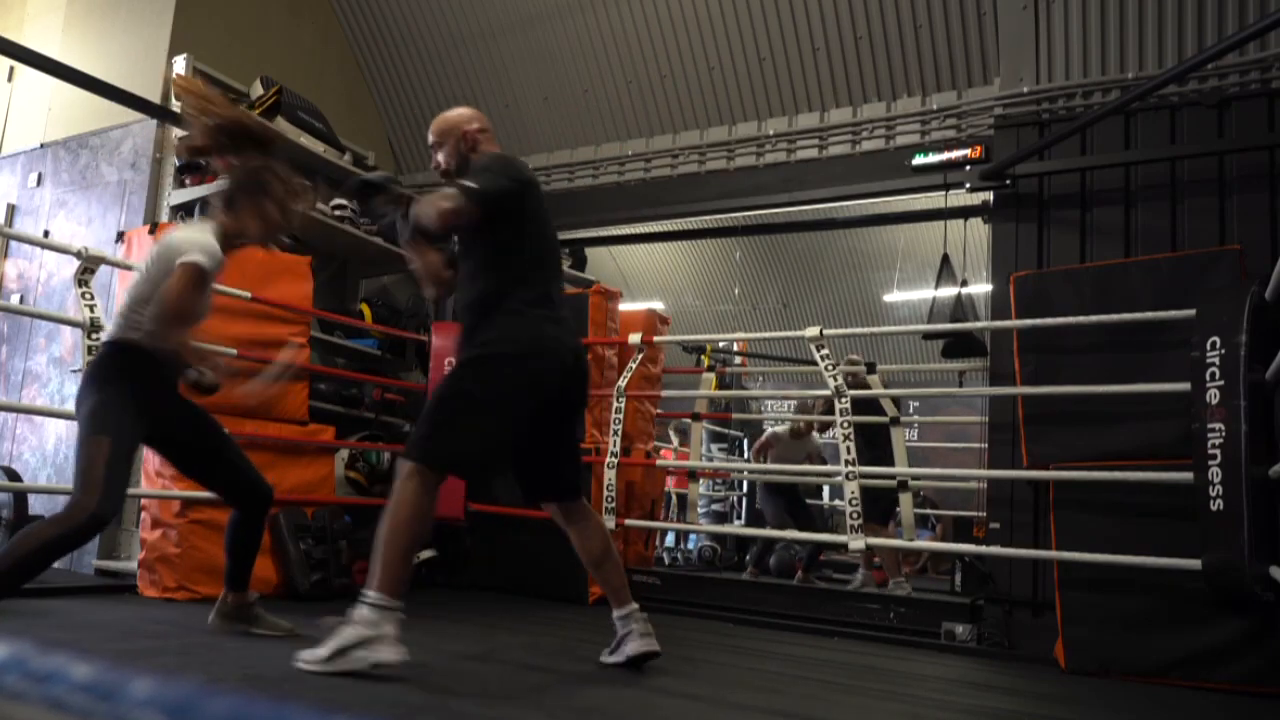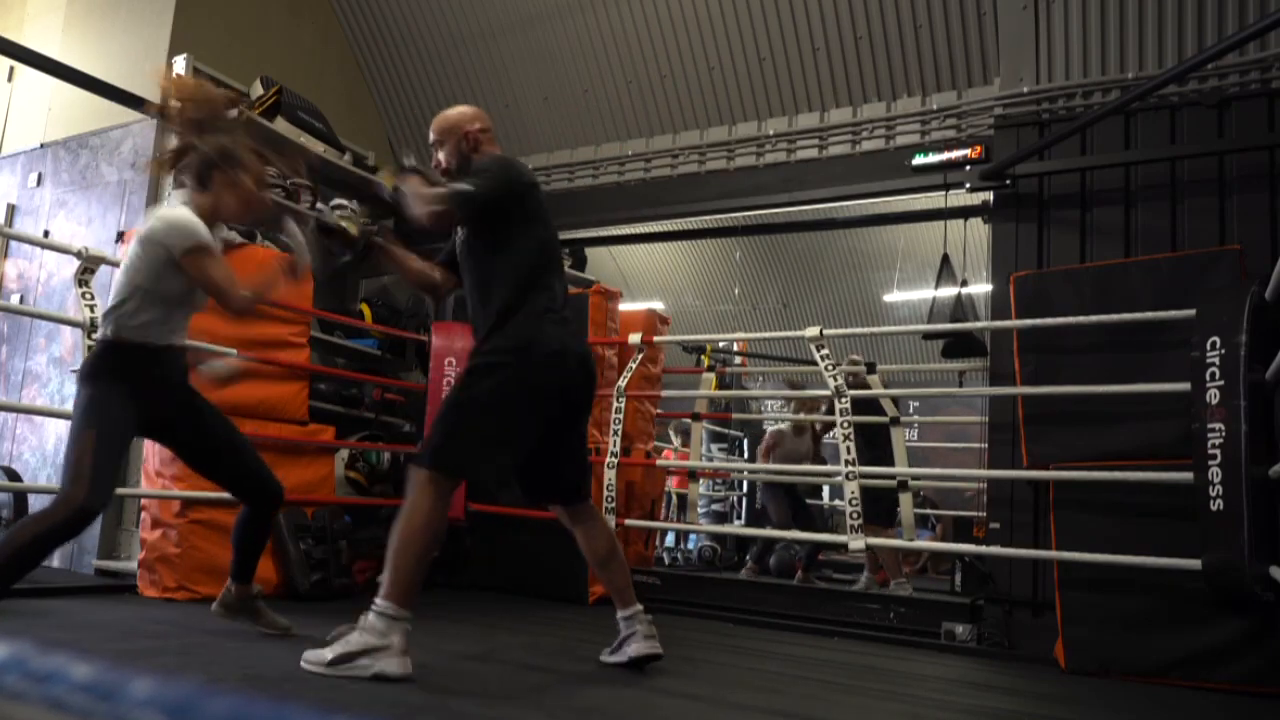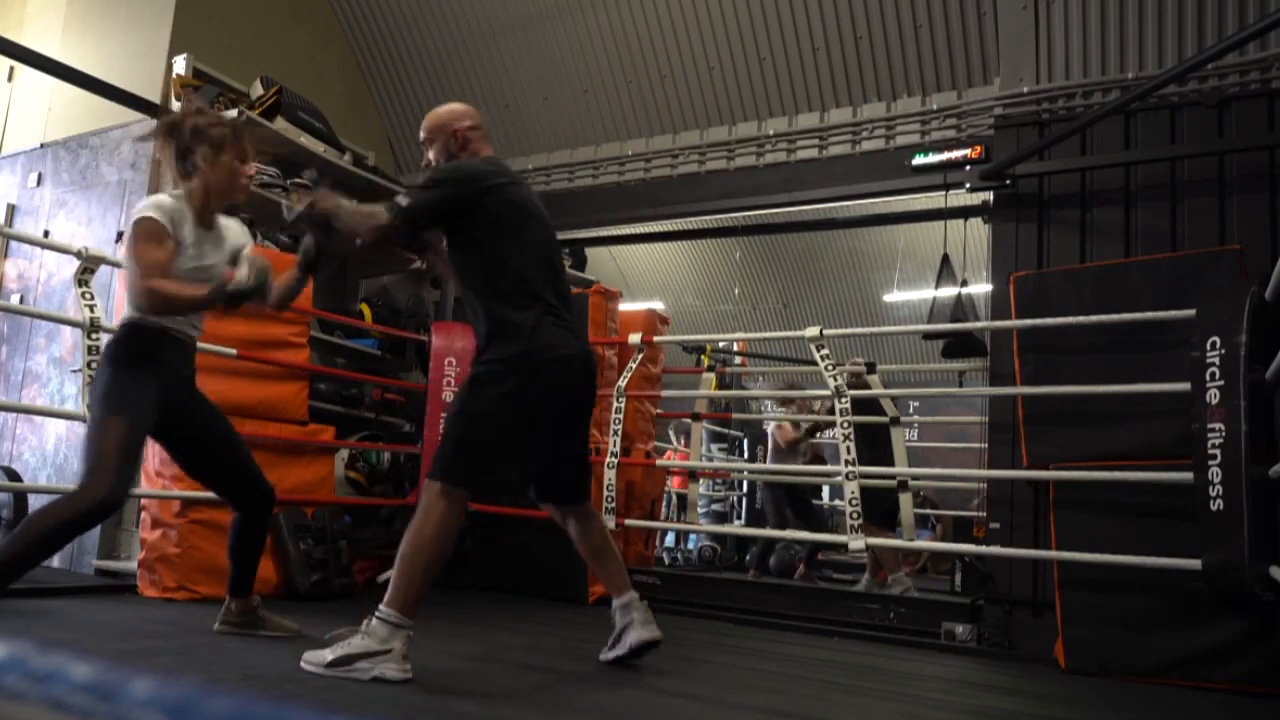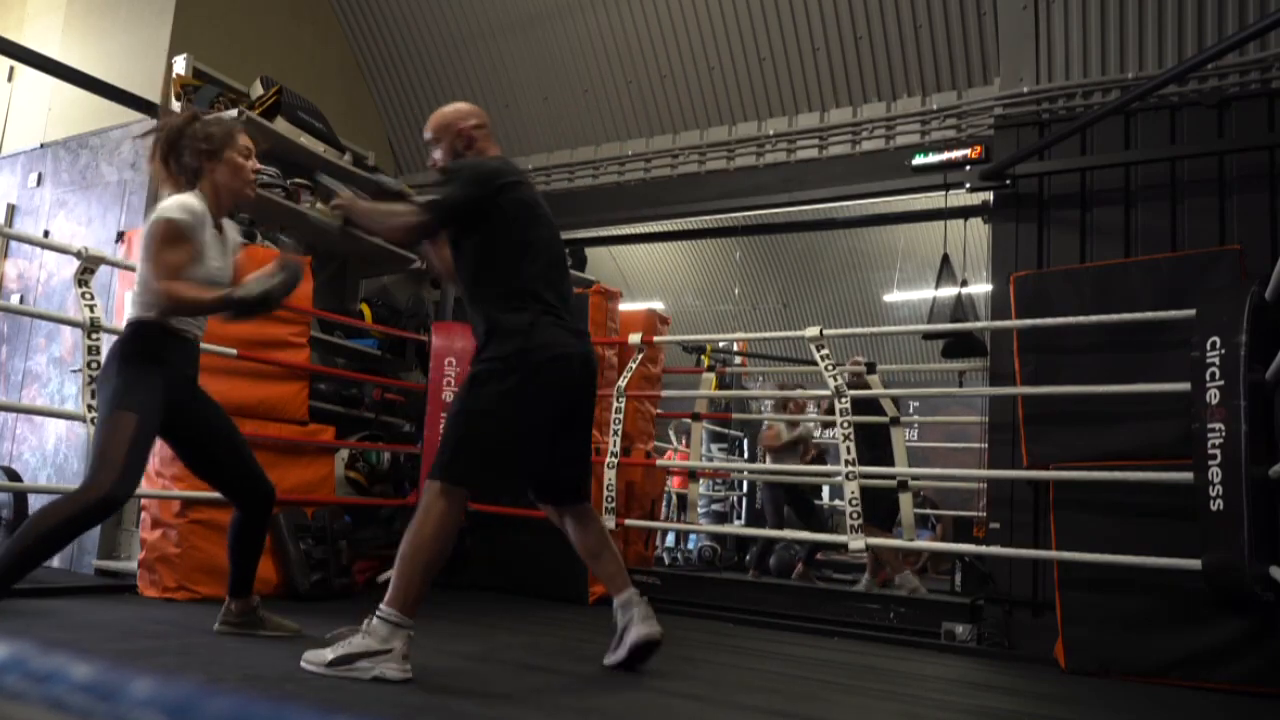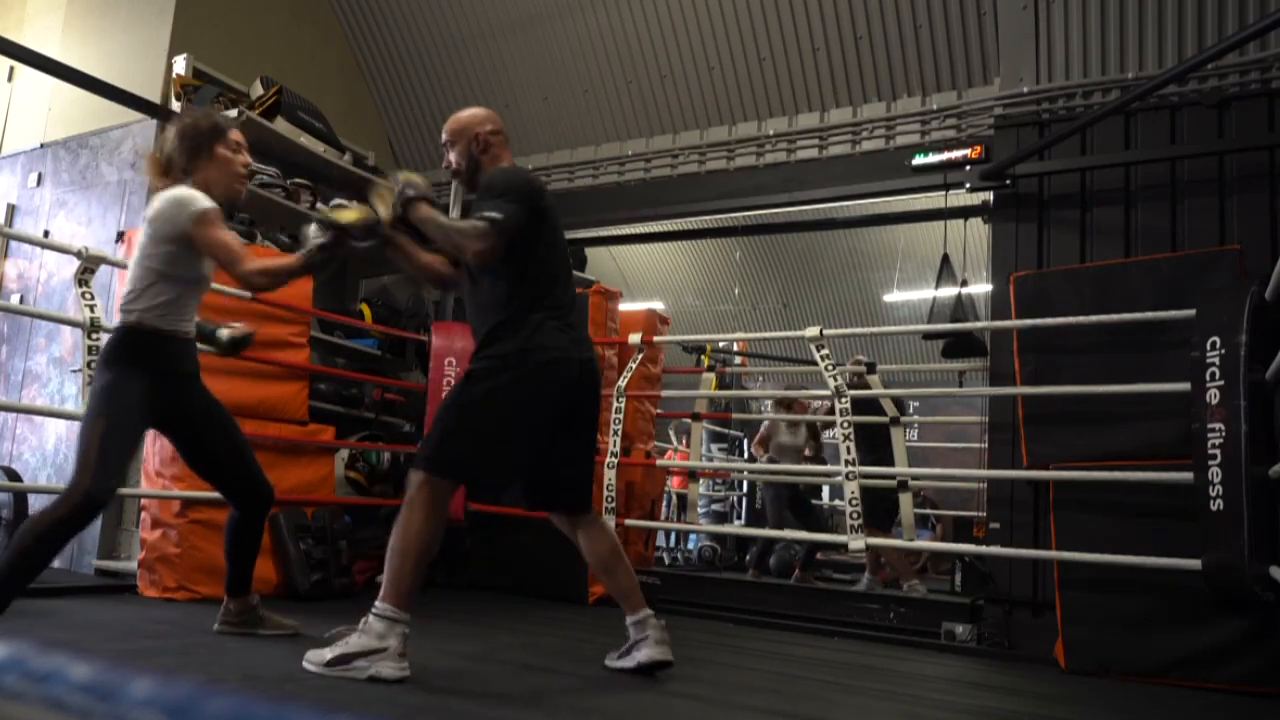
dt=0.1s
person 1, frame 1
left shoulder: (503, 169)
right shoulder: (488, 210)
left elbow: (443, 212)
right elbow: (441, 280)
left wrist: (417, 216)
right wrist: (411, 235)
left hip: (510, 355)
right hip: (557, 359)
left knee: (418, 471)
right knee: (565, 501)
left ankle: (375, 627)
right ankle: (633, 627)
person 1, frame 2
left shoulder: (502, 172)
right shoulder: (483, 215)
left elbow: (431, 211)
right elbow: (438, 282)
left wrist: (408, 188)
right wrist: (378, 240)
left hip: (521, 358)
right hip: (565, 362)
left knee: (430, 478)
right knee: (571, 502)
left ankle: (382, 636)
right ankle: (636, 628)
person 1, frame 3
left shoulder: (469, 178)
right shoulder: (496, 191)
left elbow: (381, 227)
right elbow: (478, 272)
left wrist: (323, 203)
right wrist: (426, 229)
left hip: (524, 360)
right hip: (568, 361)
left knee: (445, 490)
right knee: (567, 502)
left ankle: (383, 642)
right ankle: (632, 617)
person 1, frame 4
left shoulder: (481, 175)
right shoulder: (506, 191)
left elbow: (407, 224)
right elbow: (467, 276)
left wrist: (346, 204)
right wrist: (431, 240)
left hip: (522, 359)
right hip: (568, 360)
left knee: (445, 489)
right knee: (566, 503)
left ankle: (385, 641)
right ankle: (634, 615)
person 1, frame 5
left shoulder: (510, 184)
right shoulder: (516, 196)
left elbow: (476, 247)
right elbow: (449, 276)
left wrist: (416, 209)
right wrist: (391, 234)
left hip: (521, 362)
right hip: (571, 367)
left knee: (429, 482)
right knee: (572, 510)
left ankle: (381, 639)
right ankle: (646, 632)
person 2, frame 1
left shoulder: (209, 239)
right shoulder: (201, 247)
right elbow: (166, 332)
right wrist: (229, 383)
left hip: (159, 391)
right hip: (120, 385)
left knee: (254, 497)
right knee: (91, 514)
left ankle: (235, 604)
person 2, frame 2
left shoulder: (193, 224)
right shoulder: (179, 225)
right elbow: (237, 303)
right wrist: (291, 262)
left hip: (167, 384)
right hip: (118, 379)
left knee: (265, 491)
right knee: (78, 507)
left ankle: (240, 596)
person 2, frame 3
left shoulder: (234, 232)
right shoulder: (157, 211)
left elbow: (270, 299)
right elbow: (148, 291)
left wrist: (309, 253)
right wrist: (224, 293)
left hip: (177, 378)
right hip: (135, 366)
left knee: (257, 496)
right knee: (100, 496)
left ankle: (240, 607)
person 2, frame 4
left shoulder: (226, 231)
right shoulder: (180, 210)
left elbow: (240, 303)
right elbow: (166, 295)
left wrist: (280, 274)
right wrist: (240, 296)
left hip: (181, 375)
right hip: (142, 365)
left knee: (258, 495)
right knee: (104, 493)
left ankle: (240, 606)
person 2, frame 5
left shoulder: (203, 214)
right shoulder: (182, 203)
right elbow: (248, 272)
left wrist: (213, 332)
right wrist: (317, 252)
left hip: (179, 373)
right hip: (133, 365)
left knee: (255, 494)
right knee: (88, 495)
left ankle: (240, 607)
person 3, frame 1
left shoulder: (852, 393)
left hip: (876, 468)
right hip: (889, 467)
left knee: (873, 525)
right knee: (873, 524)
left ankle: (898, 584)
right ankle: (865, 576)
person 3, frame 2
left shoulder: (853, 393)
left hip: (877, 468)
right hip: (890, 467)
left knee: (875, 527)
right knee: (875, 525)
left ankle: (899, 585)
right ankle: (869, 579)
person 3, frame 3
left shoulder: (853, 394)
right shoulder: (882, 395)
left hip: (877, 469)
right hip: (893, 468)
left knee: (873, 526)
right knee: (880, 528)
left ankle: (898, 579)
right ankle: (870, 582)
person 3, frame 4
left shoulder: (853, 393)
left elbow: (829, 416)
left hip: (876, 469)
right hip: (892, 469)
left knee: (873, 528)
right knee: (877, 528)
left ankle: (905, 580)
right ankle: (870, 582)
person 3, frame 5
left shoulder: (854, 394)
right shoulder: (887, 395)
left elbow: (828, 417)
left hip: (878, 470)
right hip: (893, 469)
left knee: (875, 530)
right knee: (876, 529)
left ankle: (912, 584)
right ankle: (871, 581)
person 4, frame 1
left shoulder: (811, 441)
right shoulder: (776, 434)
left elbow: (818, 466)
right elbow: (755, 452)
left hip: (792, 490)
right hip: (771, 488)
left knee: (816, 533)
right knee: (779, 526)
left ankle: (803, 574)
right ankle: (752, 570)
person 4, frame 2
left shoulder: (810, 433)
right shoulder: (779, 432)
left elbow: (812, 460)
right elbow: (762, 455)
left hip: (791, 489)
right hip: (772, 487)
left knee: (816, 533)
right knee: (783, 525)
left ankle: (804, 573)
right ankle: (752, 567)
person 4, frame 3
left shoulder: (803, 427)
right shoulder: (779, 423)
right elbow: (787, 443)
left wrist: (812, 458)
right wrist: (812, 429)
left hip: (794, 484)
right hip: (773, 483)
left knee: (817, 528)
right knee: (778, 527)
left ankle: (805, 571)
right ankle: (755, 572)
person 4, frame 4
left shoulder: (806, 427)
right shoulder: (775, 422)
left elbow: (808, 458)
right elbow: (765, 444)
left wrist: (814, 454)
right wrist: (795, 440)
left hip: (795, 484)
right hip: (774, 482)
left knee: (818, 527)
right knee: (775, 527)
left ankle: (803, 570)
right ankle: (754, 572)
person 4, frame 5
left shoulder: (807, 426)
right shoulder: (775, 423)
left elbow: (816, 455)
right elbow: (755, 446)
left wrist: (815, 434)
right wrist: (765, 458)
left hip: (794, 485)
right hip: (775, 483)
left knee: (817, 528)
right knee: (776, 527)
left ankle: (801, 573)
right ankle: (754, 572)
